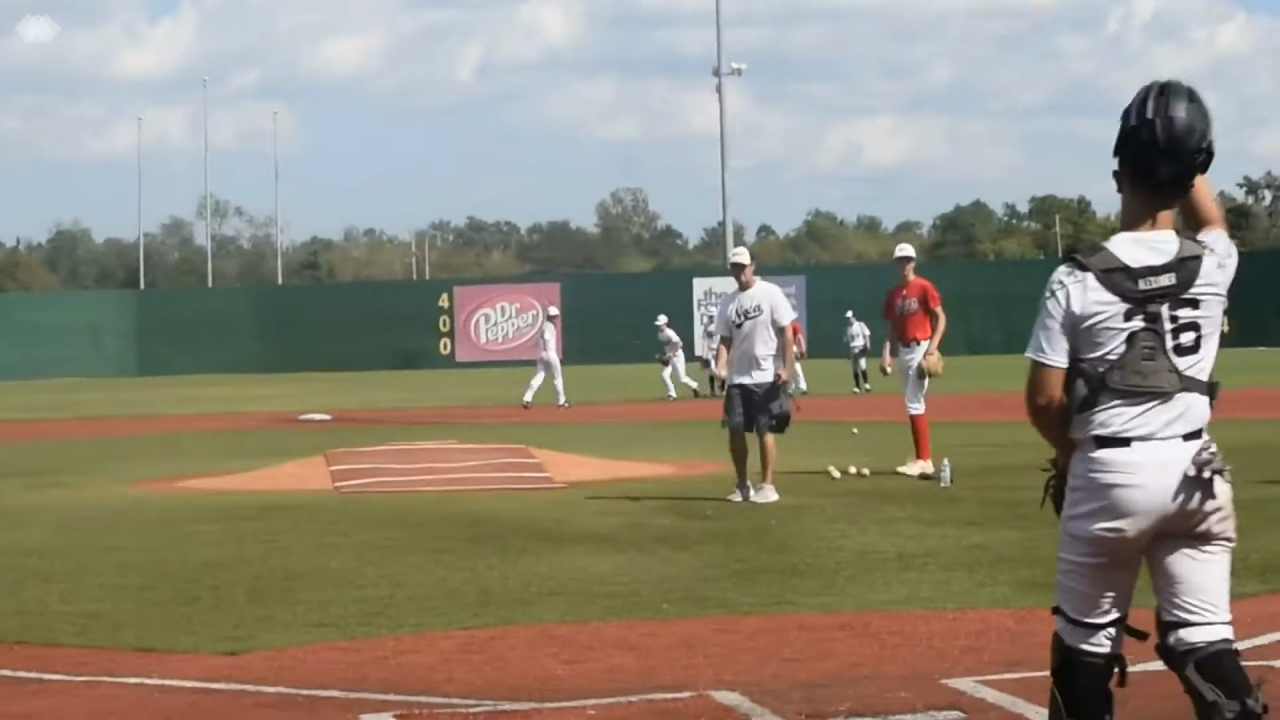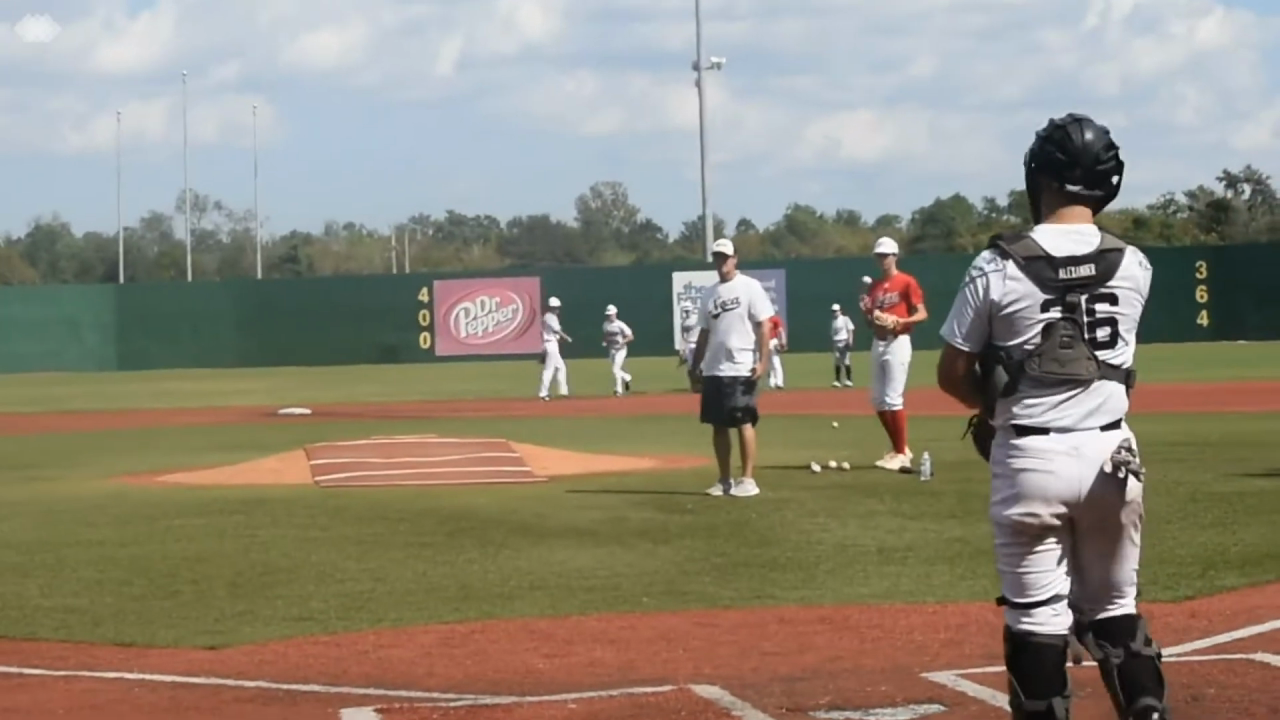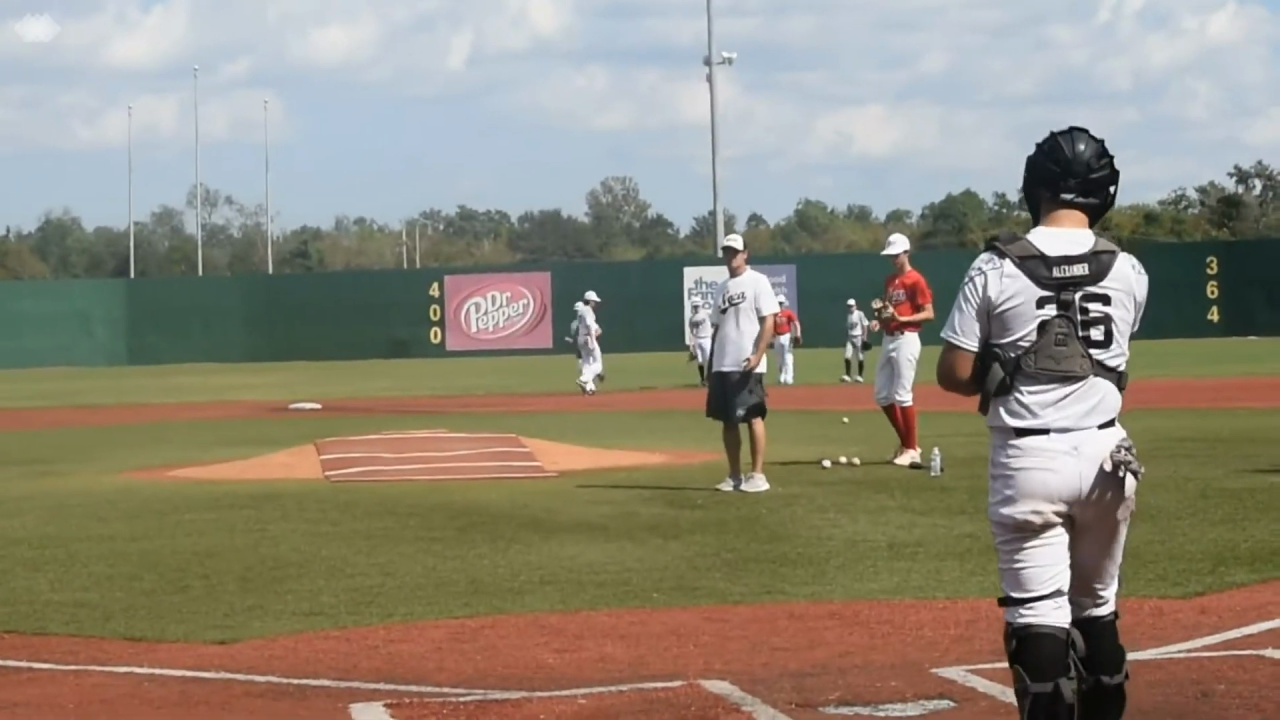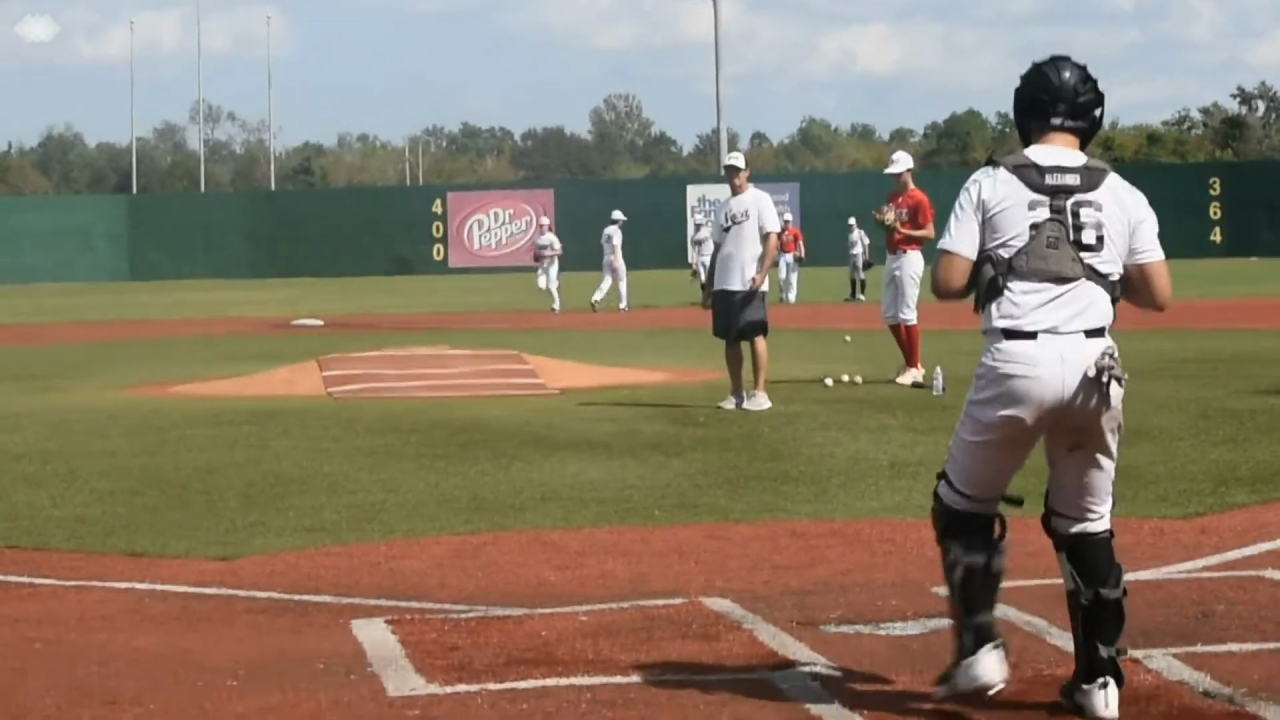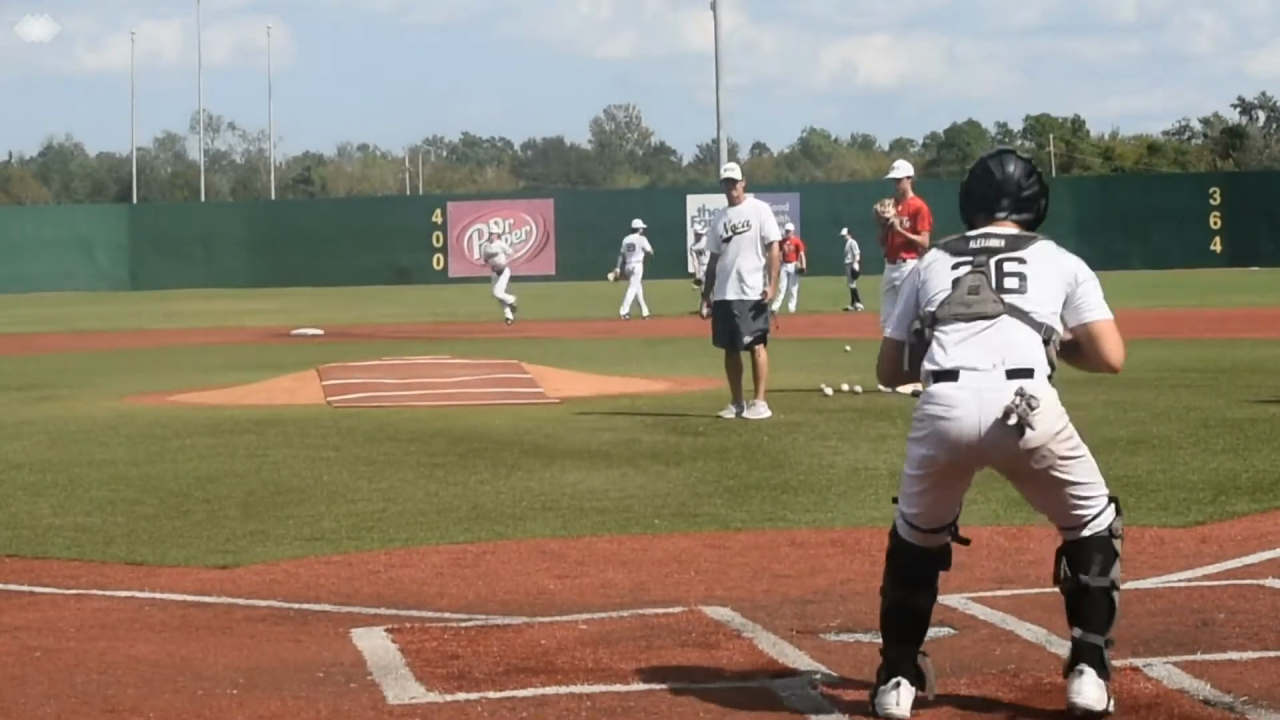
dt=0.4s
person 1, frame 1
left shoulder: (1076, 279)
right shoulder: (1212, 264)
left elbow: (1043, 399)
right elbow: (1213, 218)
left wrist: (1068, 456)
right wrist: (1185, 156)
left hip: (1111, 472)
right hip: (1194, 470)
left knee: (1085, 638)
right knee: (1203, 638)
person 1, frame 2
left shoulder: (996, 266)
right shoulder: (1134, 266)
left elbow: (953, 375)
left hip: (1029, 461)
right hip: (1108, 456)
left knee: (1036, 621)
right knee: (1112, 611)
person 1, frame 3
left shoulder: (994, 267)
right shoulder: (1129, 271)
left elbow: (953, 374)
left hip: (1028, 460)
right hip: (1104, 456)
left knee: (1038, 616)
right knee: (1096, 611)
person 1, frame 4
left shoulder: (990, 182)
right shoulder: (1122, 192)
left elbow: (947, 282)
right elbow: (1158, 297)
left hip: (1016, 362)
right hip: (1093, 364)
left knee: (962, 505)
right knee: (1087, 524)
left ankle: (979, 647)
person 1, frame 5
left shoulder: (932, 262)
right shoulder: (1061, 260)
left elbow: (889, 369)
right elbow: (1110, 357)
left hip: (944, 407)
right hip: (1025, 405)
left knee: (918, 537)
right knee: (1093, 524)
right ankle: (1088, 671)
person 2, frame 1
left shoulder: (770, 293)
right shoulder: (728, 302)
left elbow: (787, 331)
right elbow: (725, 340)
left wrist: (787, 366)
right wrist: (721, 365)
left hip: (766, 376)
right hip: (738, 378)
left knee: (765, 430)
right knee: (734, 429)
left ankle: (767, 485)
right ankle: (743, 484)
person 2, frame 2
left shoulder: (750, 287)
right shoulder: (710, 293)
left elbow: (764, 326)
left wrist: (763, 362)
right wrist: (694, 368)
left hip: (741, 369)
right hip: (714, 371)
left knee: (744, 423)
right knee: (718, 425)
left ankle: (747, 479)
right ankle: (725, 479)
person 2, frame 3
left shoulder: (757, 281)
right shoulder: (722, 288)
left elbow: (769, 322)
left wrist: (758, 355)
right wrist: (711, 366)
left hip: (746, 365)
right hip: (722, 366)
left knee: (753, 417)
right knee: (728, 421)
left ankle: (757, 474)
right ankle: (734, 475)
person 2, frame 4
left shoulder: (760, 199)
right shoulder: (723, 206)
left elbow: (772, 240)
left wrist: (762, 273)
right wrist: (709, 285)
left hip: (750, 284)
right hip: (724, 285)
left knee: (755, 336)
right knee: (730, 339)
left ankle: (759, 393)
right ankle: (737, 393)
person 2, frame 5
left shoulder: (759, 209)
right shoulder: (720, 217)
left elbow: (774, 249)
left wrist: (772, 284)
right wrist: (707, 294)
left hip: (752, 293)
right hip: (724, 295)
left knee: (756, 345)
right knee: (730, 348)
left ankle: (760, 402)
right ankle: (737, 402)
person 3, frame 1
left shoulder: (924, 287)
right shoulder: (893, 293)
left elbow: (941, 318)
left wrist: (934, 345)
right wrist: (887, 353)
left hip: (921, 350)
right hip: (903, 350)
left knee: (914, 403)
right knee: (914, 404)
left ankle: (924, 461)
right ankle: (922, 458)
person 3, frame 2
left shoulder: (906, 282)
right shoulder: (874, 285)
left elbow: (922, 313)
right elbow: (871, 320)
left wrist: (900, 321)
right wrist: (868, 311)
left hip: (897, 343)
right hip: (878, 344)
left knee: (893, 399)
right knee: (877, 400)
left ankle: (902, 454)
right ankle: (898, 448)
person 3, frame 3
left shoulder: (916, 280)
right shoulder: (890, 280)
left elbow: (929, 314)
left wrist: (901, 318)
right wrist: (880, 320)
left hip: (906, 340)
right hip: (888, 340)
left knee: (902, 395)
right knee: (882, 394)
left ankle: (912, 450)
right ankle: (905, 443)
person 3, frame 4
left shoulder: (919, 199)
right shoulder: (892, 197)
left elbow: (930, 233)
left wrist: (902, 231)
right wrist: (885, 224)
left hip: (909, 258)
right hip: (891, 258)
left knee: (907, 314)
right knee: (889, 314)
left ankle: (914, 369)
right ankle: (910, 363)
person 3, frame 5
left shoulder: (919, 207)
left elbow: (925, 243)
left wrist: (901, 230)
right wrist: (883, 224)
left hip: (909, 267)
right hip: (890, 267)
right knee: (888, 322)
left ankle: (915, 379)
